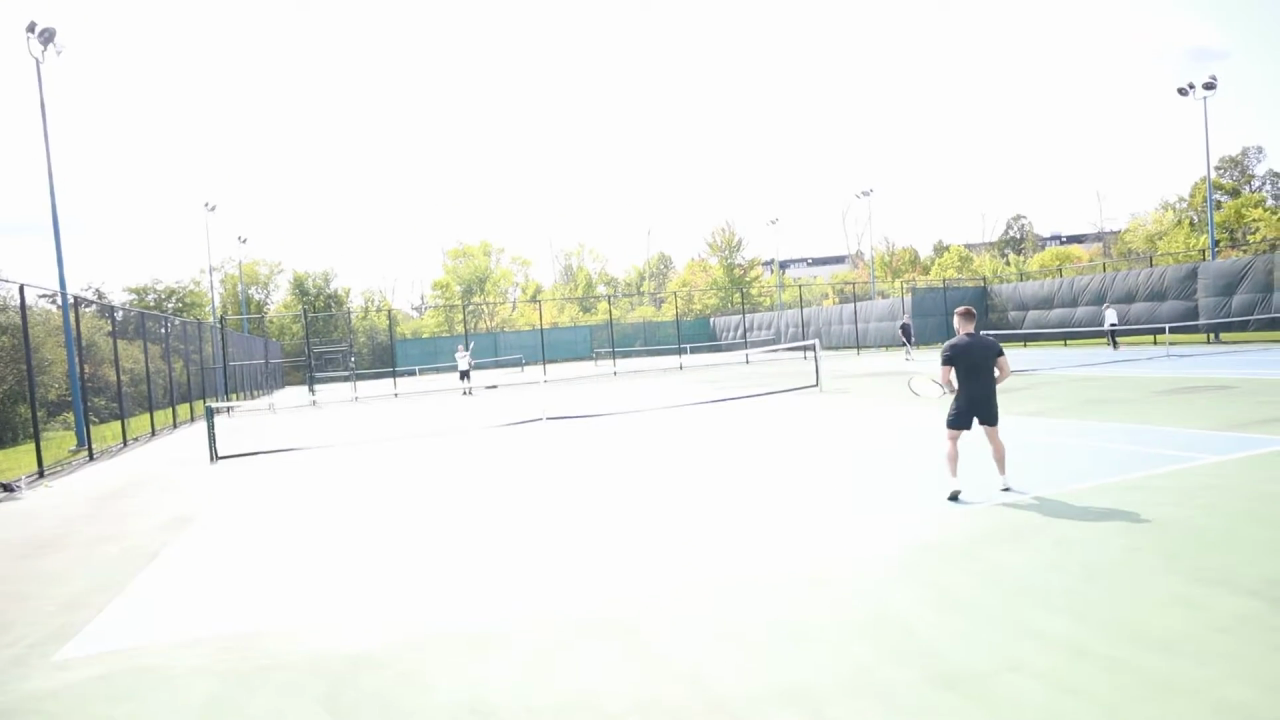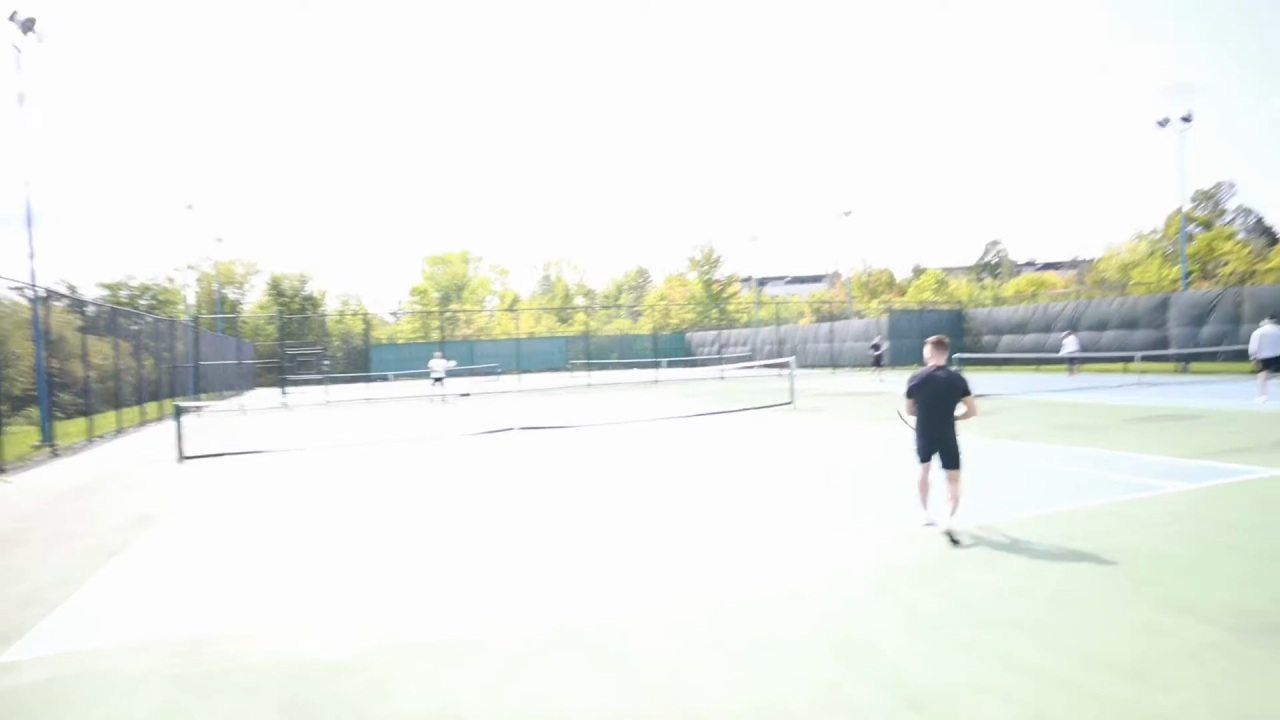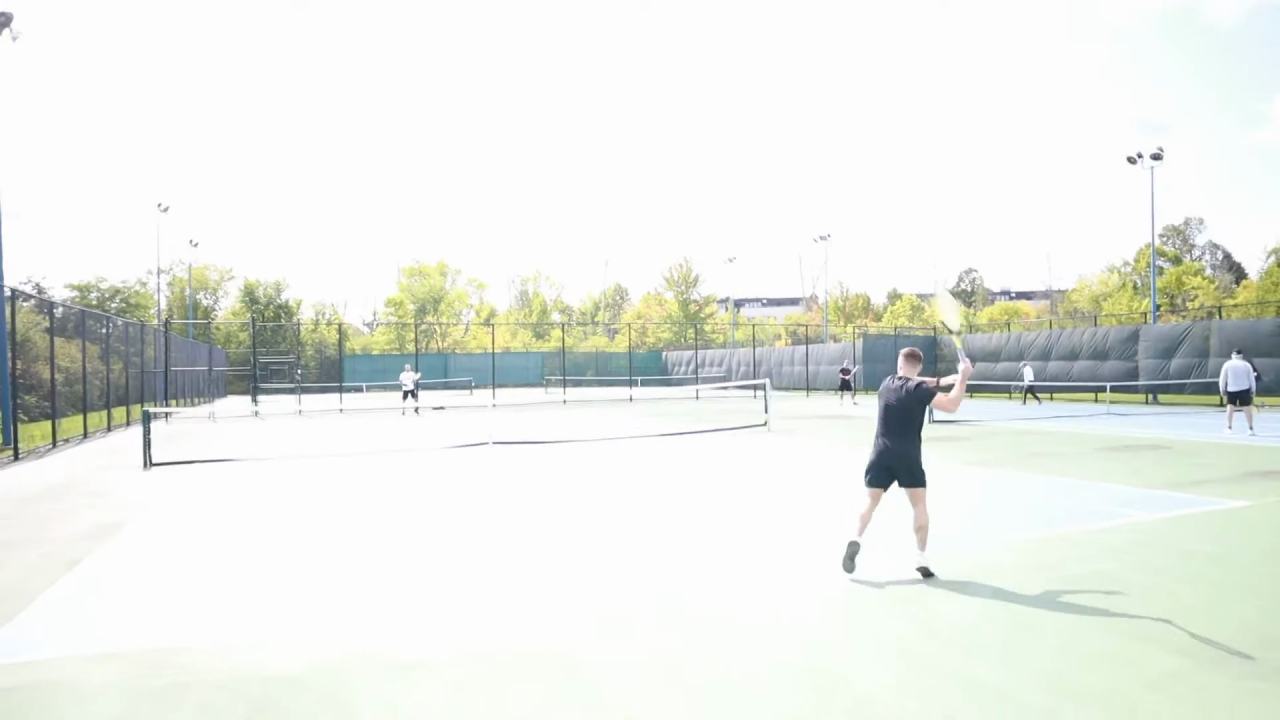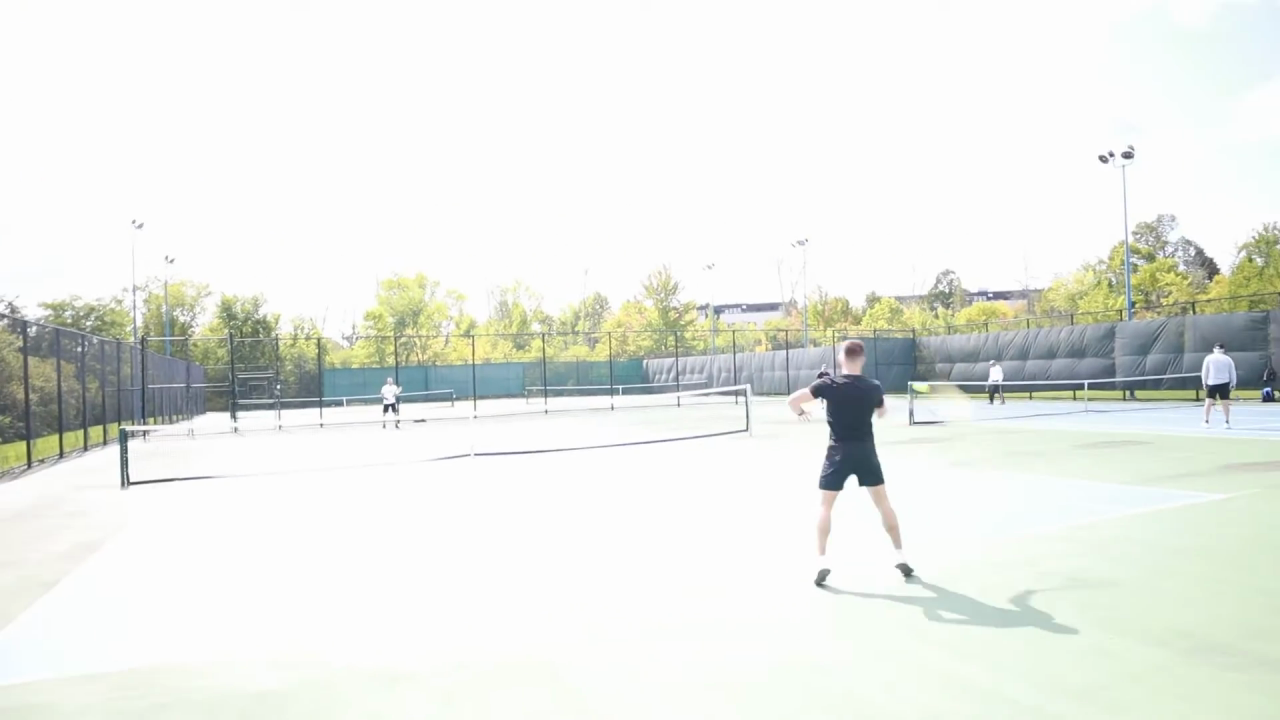
dt=0.4s
person 1, frame 1
left shoulder: (951, 346)
right shoulder: (991, 343)
left elbow: (944, 379)
right elbow: (1005, 372)
left wrist: (952, 389)
left hip: (964, 400)
right hip: (988, 398)
left knee: (951, 440)
right knee: (994, 438)
left ankle: (954, 483)
right ankle: (1003, 479)
person 1, frame 2
left shoulder: (915, 378)
right shoulder: (957, 379)
left elbow: (909, 410)
right elbow: (972, 411)
left hip: (924, 435)
right hip: (946, 436)
left knee: (924, 469)
right knee: (953, 482)
left ankle: (926, 514)
right ankle: (948, 521)
person 1, frame 3
left shoulder: (888, 383)
right shoulder: (919, 389)
right elbow: (950, 406)
left wrist: (943, 380)
right wrist: (963, 377)
left hip: (881, 454)
right hip: (908, 456)
left knee: (871, 503)
right knee: (919, 506)
left ankle: (856, 540)
right ankle: (921, 558)
person 1, frame 4
left shoulder: (828, 384)
right shoulder: (873, 388)
left elbow: (793, 400)
right elbow: (881, 412)
left wrist: (800, 412)
left hip: (837, 455)
right hip: (865, 454)
left knee: (826, 507)
right knee: (883, 504)
left ankle: (822, 563)
right ankle: (901, 557)
